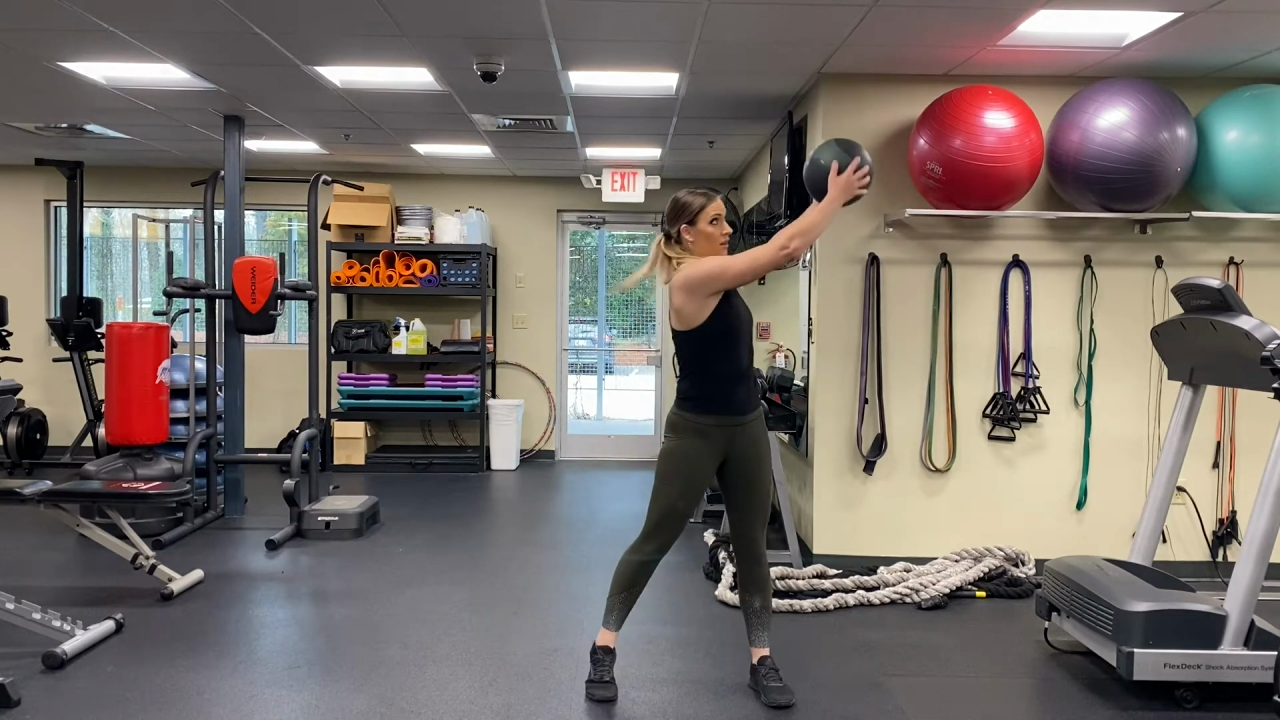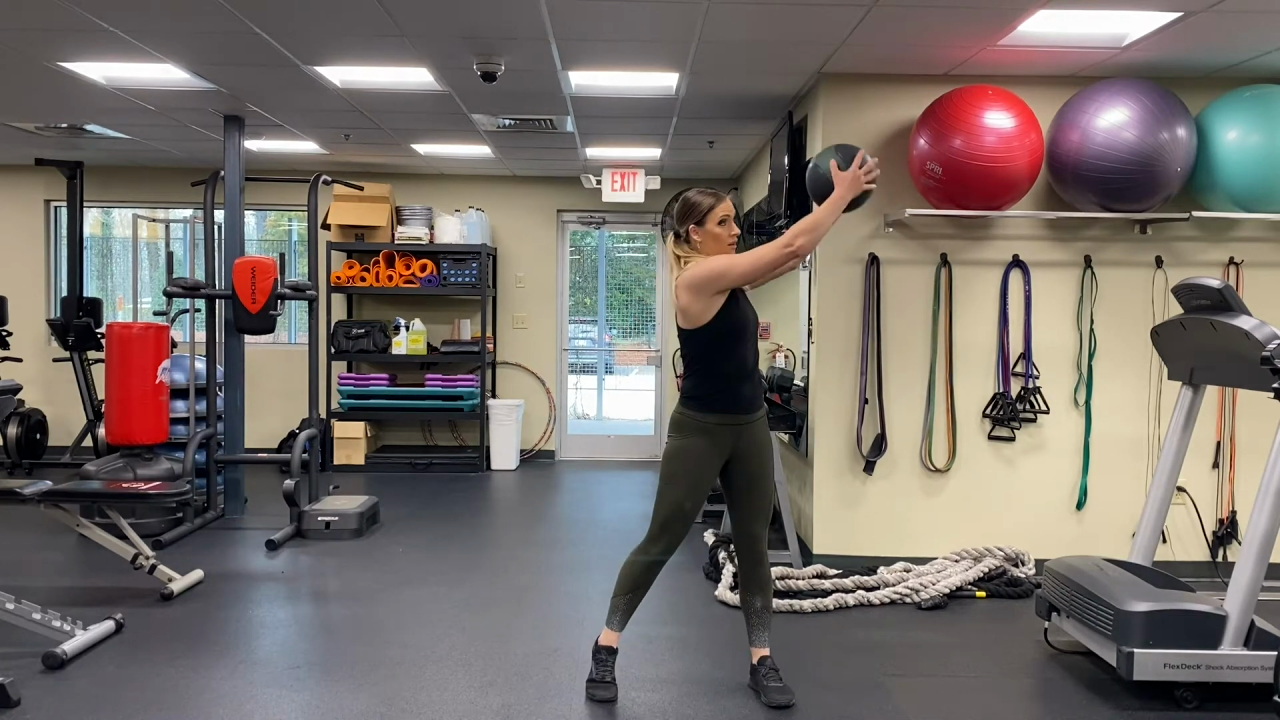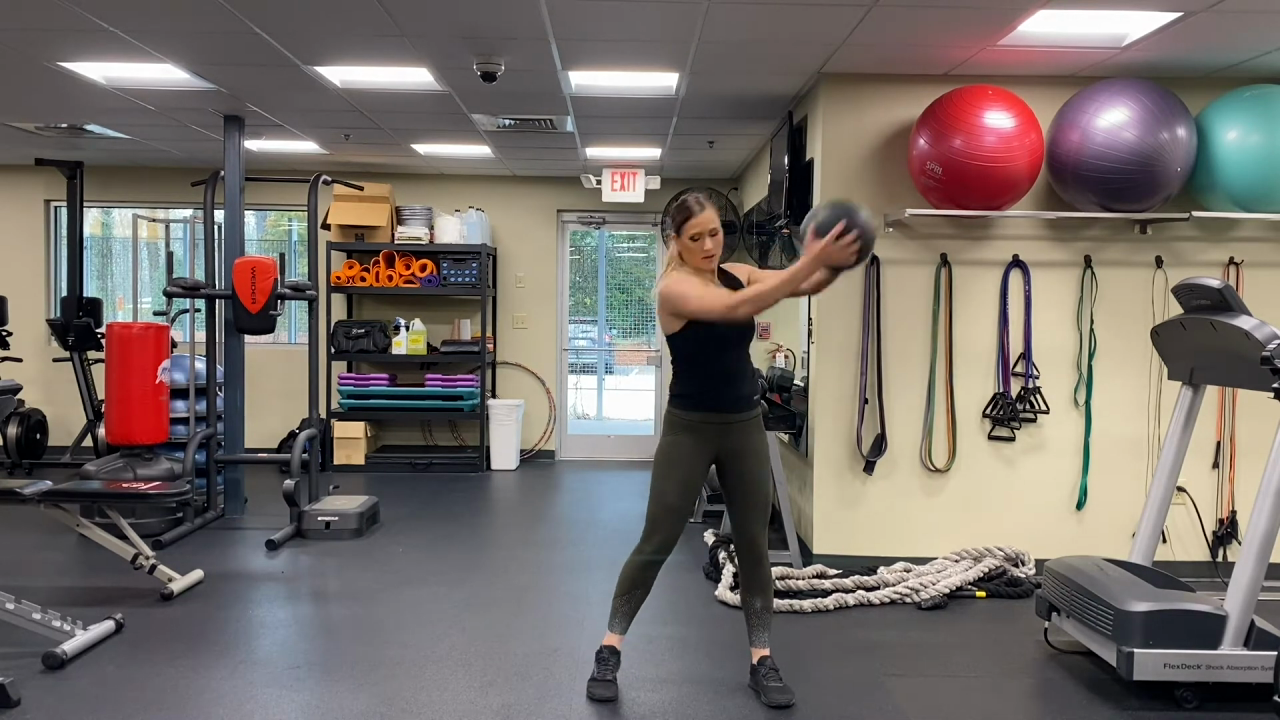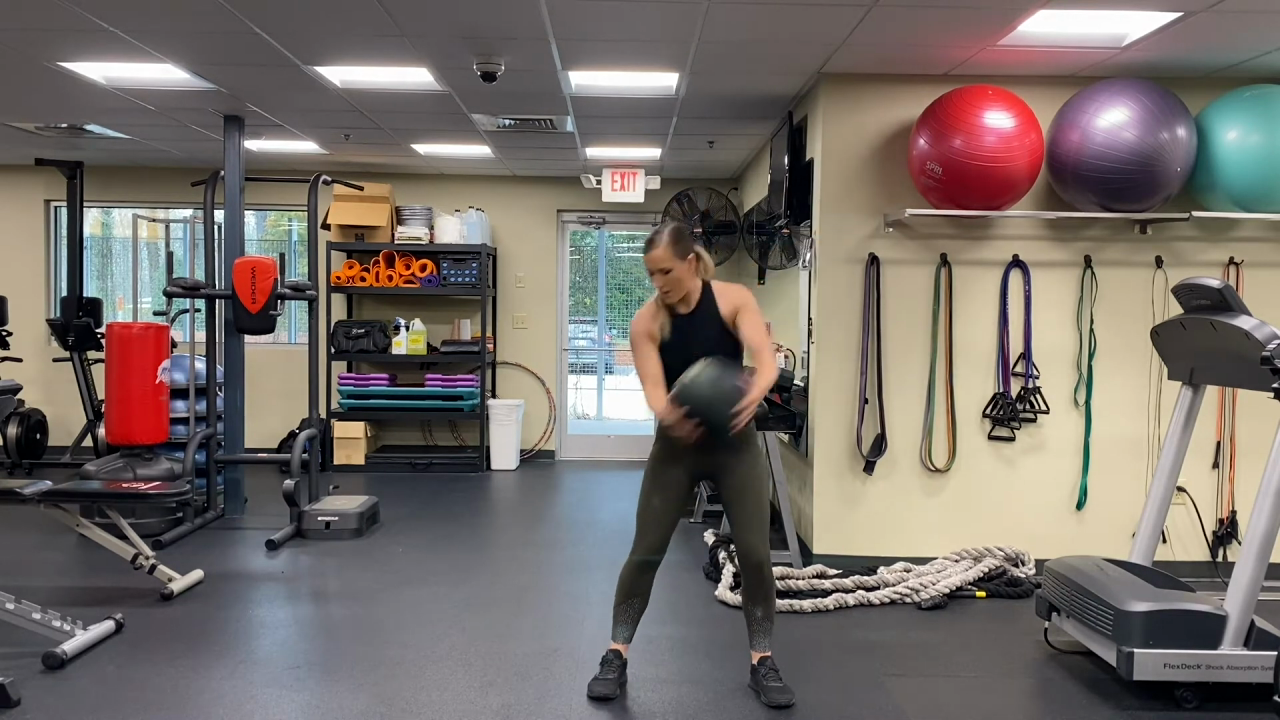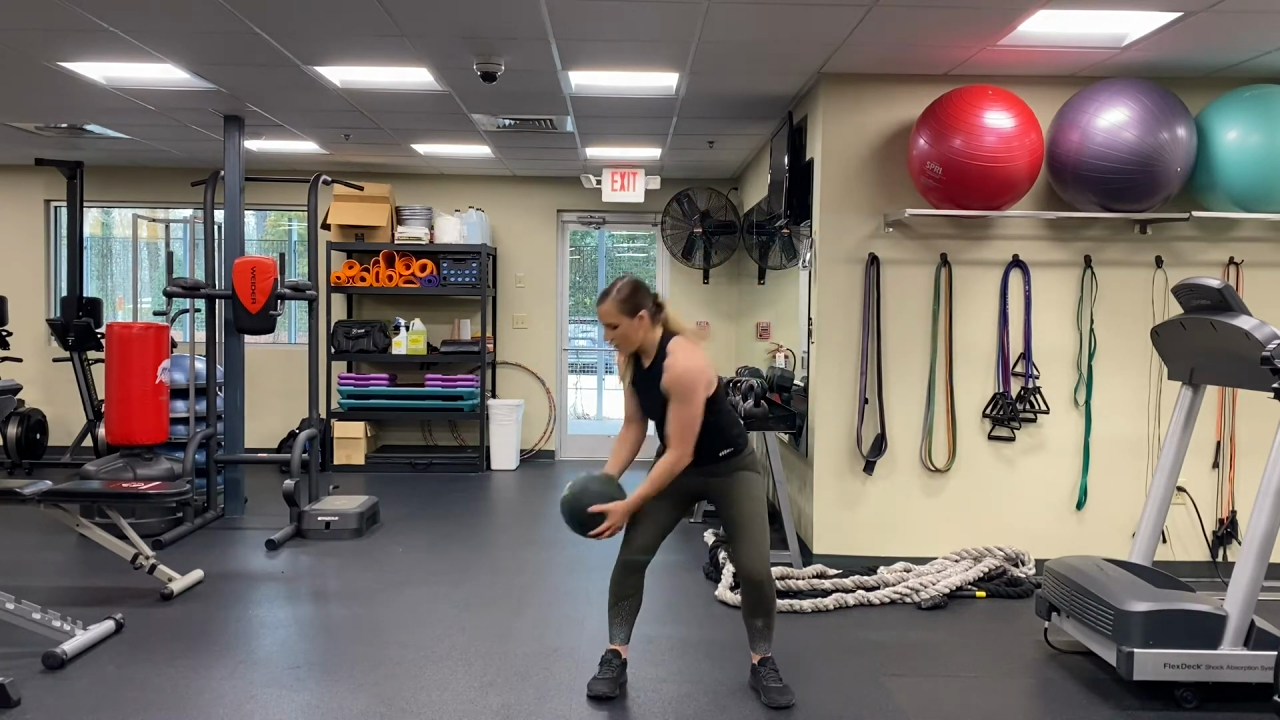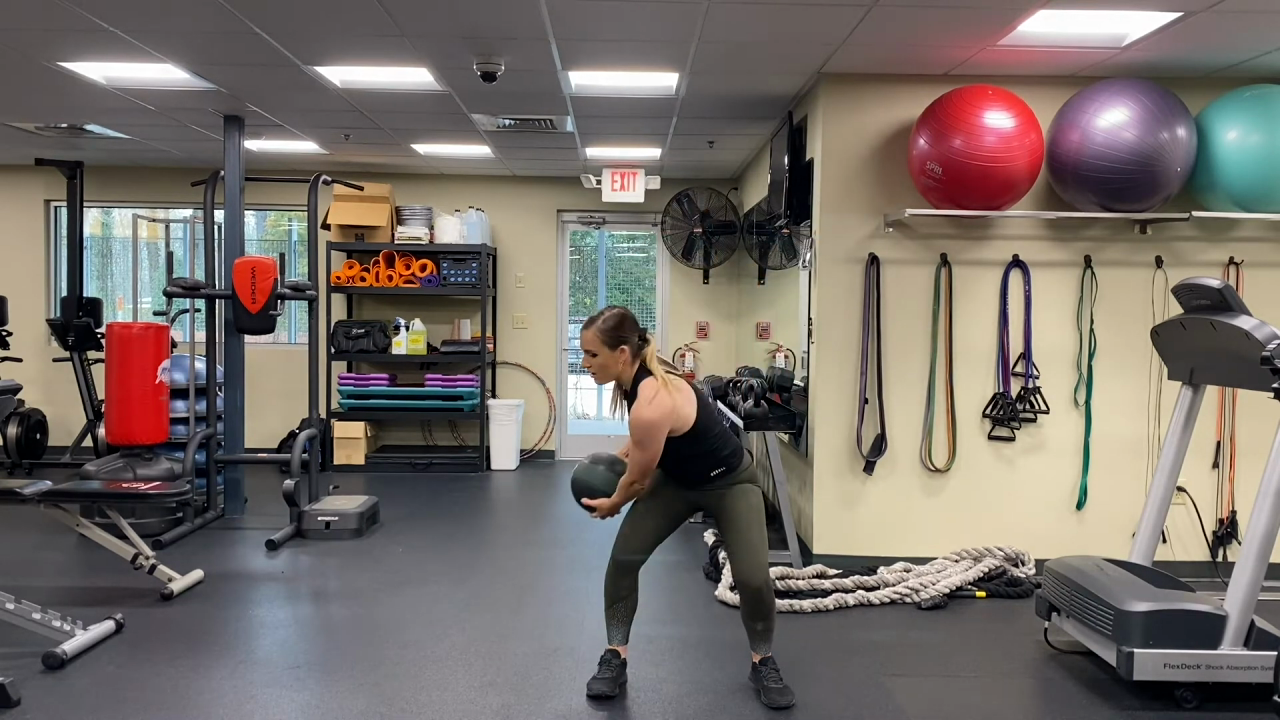
dt=0.2s
person 1, frame 1
left shoulder: (717, 270)
right shoulder: (693, 276)
left elbow: (778, 251)
right elbow: (781, 249)
left wrist: (832, 199)
right wrist: (836, 197)
left hip: (746, 426)
right hip: (696, 431)
left knee: (752, 546)
right knee: (654, 541)
left ankle: (761, 659)
right ankle: (604, 647)
person 1, frame 2
left shoulder: (725, 273)
right shoulder: (700, 276)
left elbow: (788, 255)
right elbow: (788, 246)
left wrist: (840, 198)
right wrist: (841, 194)
left hip: (749, 426)
right hip: (700, 429)
left knee: (754, 545)
right knee: (661, 543)
left ankle: (761, 659)
right ankle: (606, 646)
person 1, frame 3
left shoulder: (738, 274)
right shoulder: (674, 287)
left elbow: (799, 285)
right elbow: (735, 308)
left wrist: (834, 263)
right wrist: (804, 264)
left hip: (745, 426)
right hip: (690, 429)
left knee: (754, 544)
right knee: (656, 544)
left ankle: (761, 661)
right ankle: (609, 649)
person 1, frame 4
left shoulder: (733, 298)
right shoulder: (646, 321)
left elbow: (766, 359)
right elbow: (654, 393)
left wrist: (755, 393)
right wrist: (671, 417)
left hip: (736, 443)
right hip: (677, 446)
left knee: (755, 553)
right knee: (647, 551)
left ankle: (762, 661)
right ankle: (616, 655)
person 1, frame 5
left shoulder: (682, 363)
right shoulder: (631, 362)
left elbow: (679, 455)
right elbow: (635, 427)
left wrist: (626, 507)
right wrist: (605, 481)
left hip: (731, 467)
right hip: (677, 468)
left knee: (754, 570)
right knee: (631, 555)
left ankle: (762, 661)
right ankle: (616, 655)
person 1, frame 6
left shoulder: (653, 404)
right shoulder: (634, 380)
left elbow: (640, 478)
left wrist: (612, 504)
right wrist: (615, 460)
left hip: (728, 482)
right hip: (675, 478)
left knee: (754, 579)
right knee: (624, 558)
left ankle: (762, 662)
right ankle: (615, 657)
